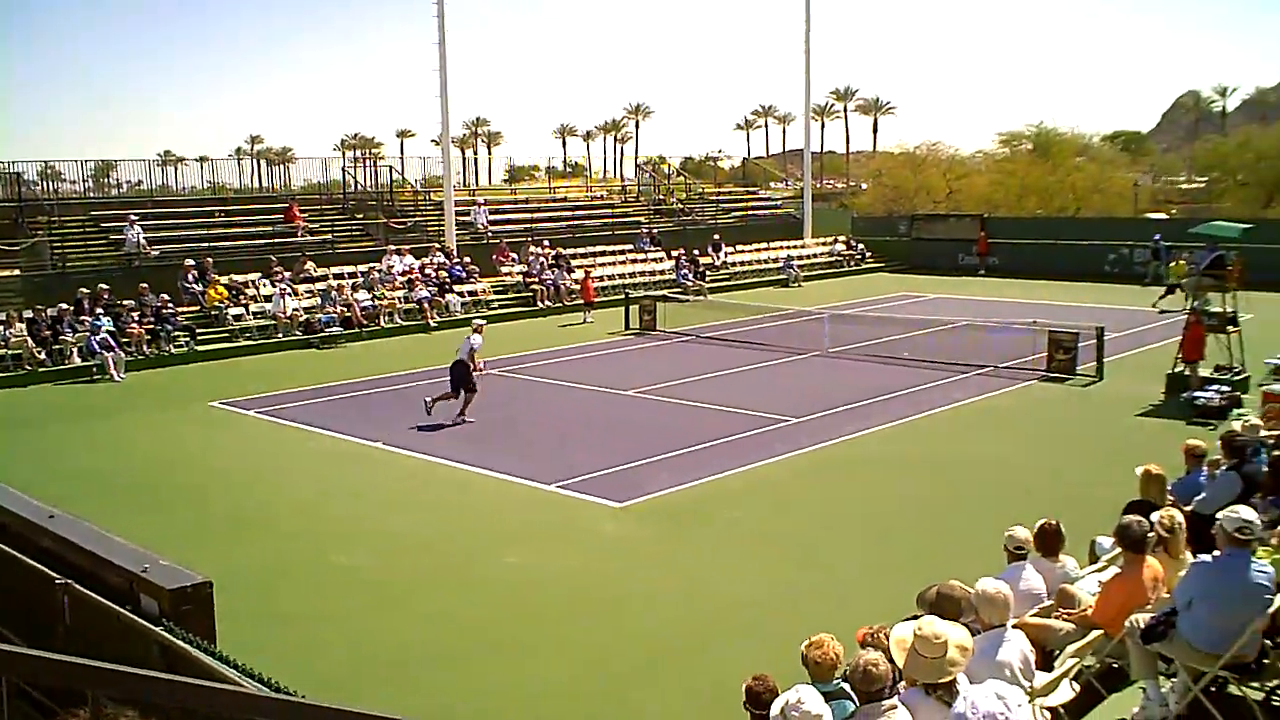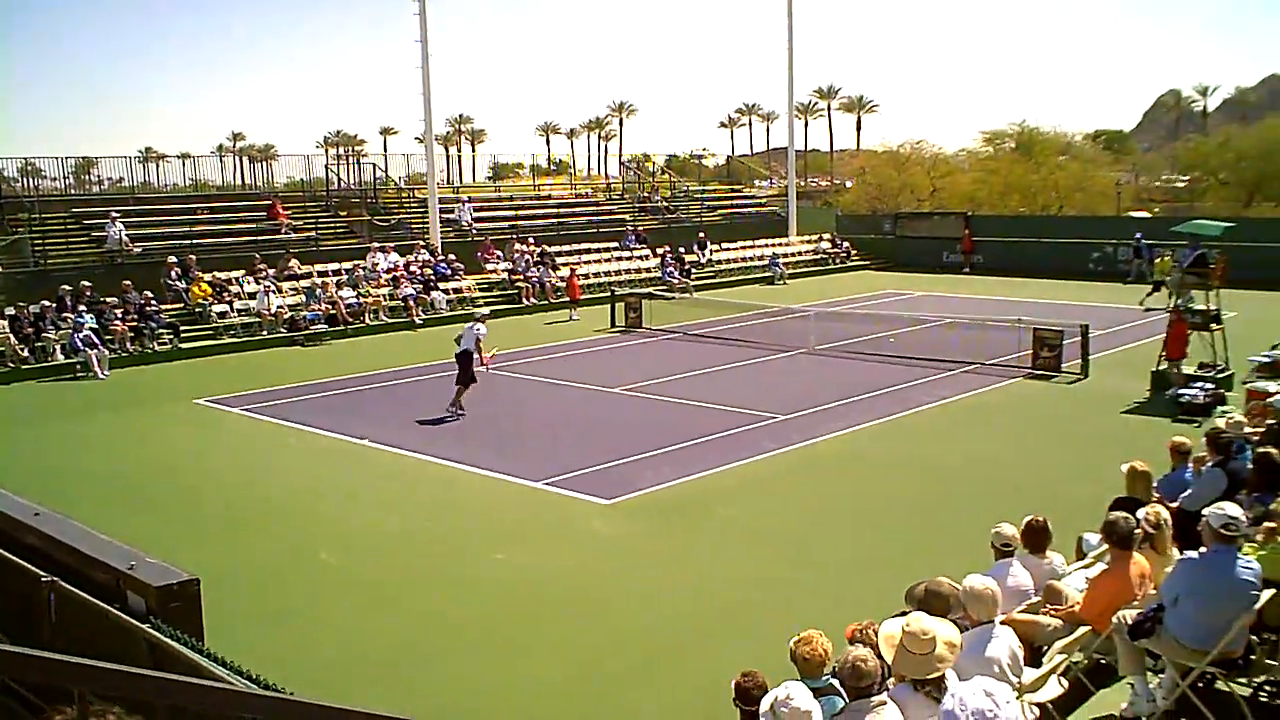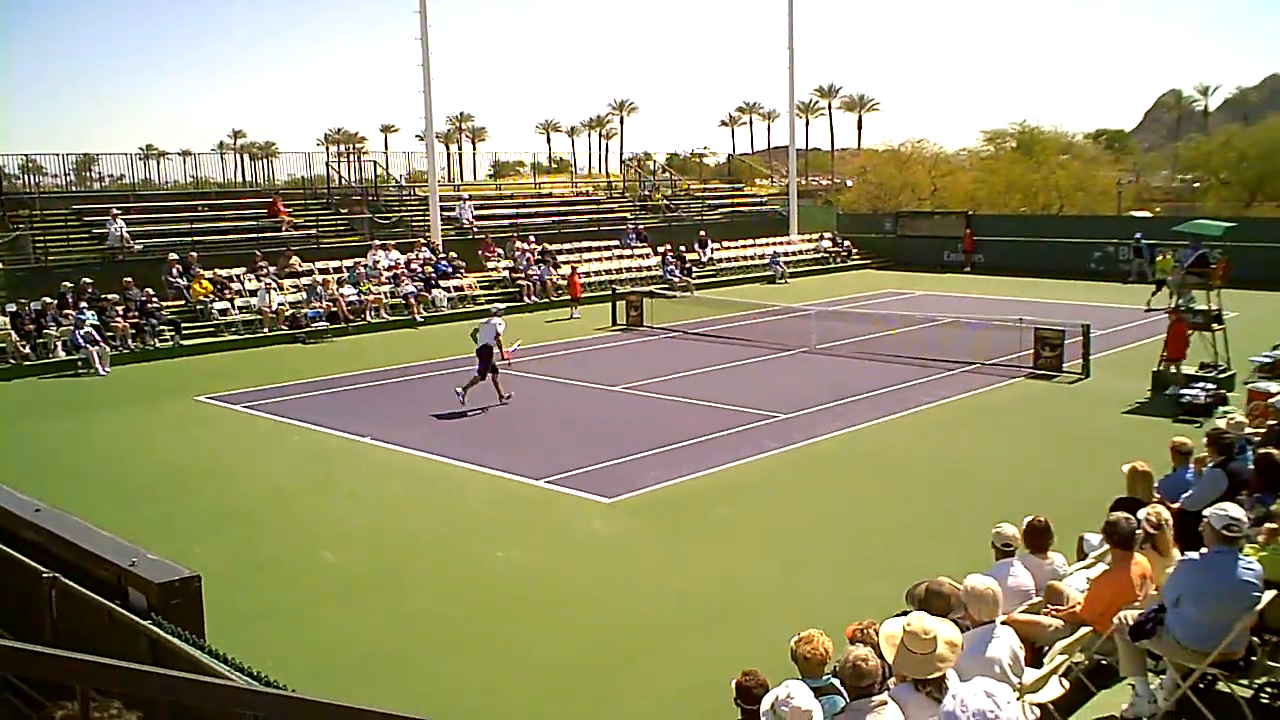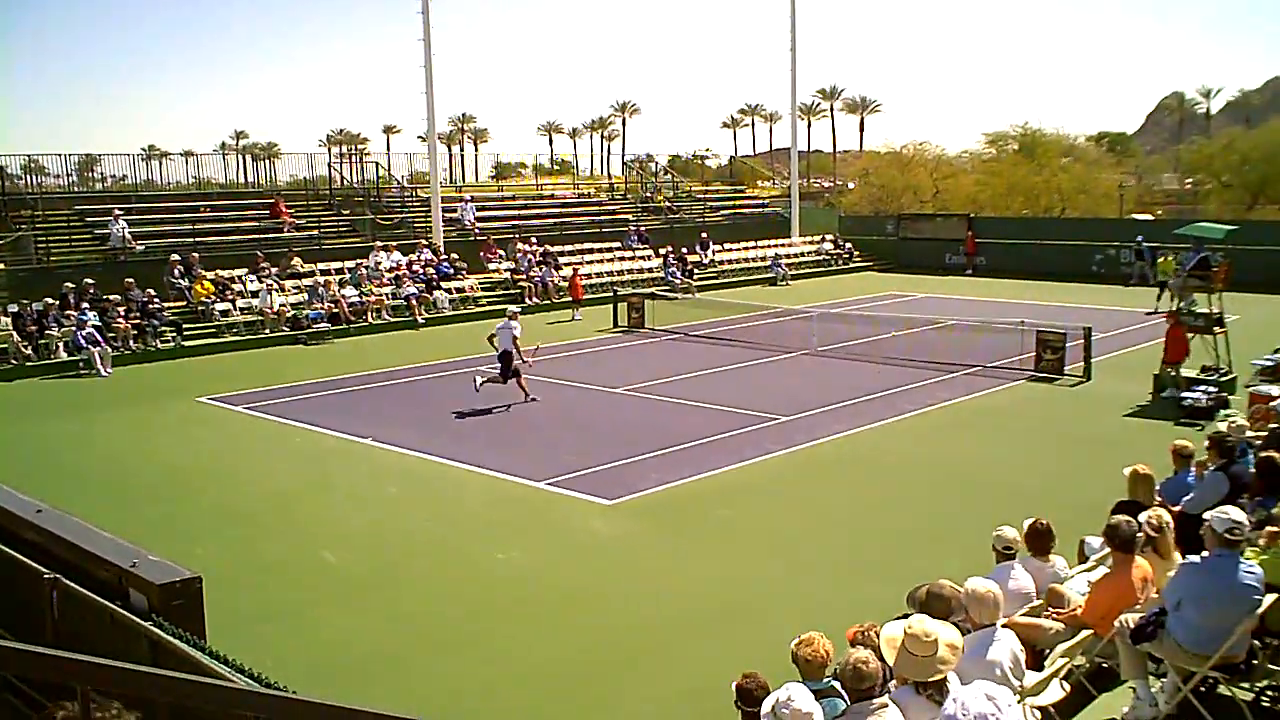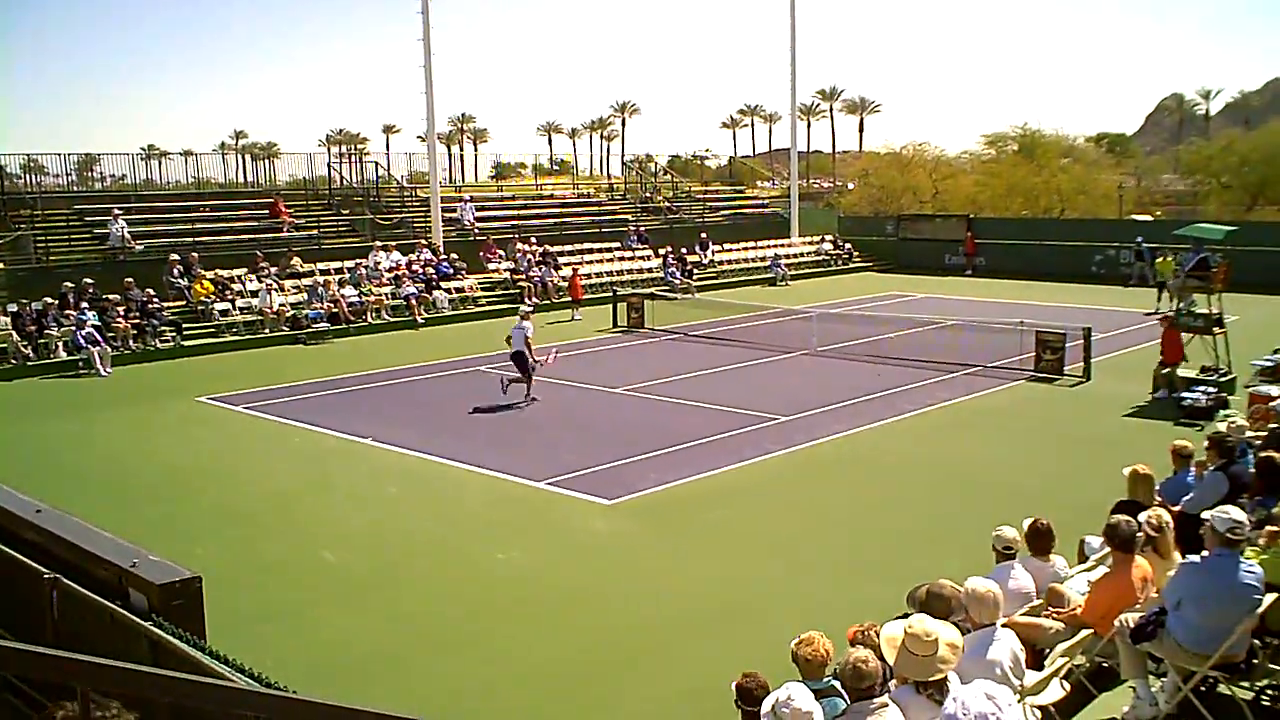
dt=0.1s
person 1, frame 1
left shoulder: (1206, 567)
right shoulder: (1267, 573)
left elbow: (1180, 603)
left hip: (1202, 651)
right hip: (1246, 653)
left knee: (1136, 624)
left ankle: (1156, 701)
right ankle: (1180, 695)
person 1, frame 2
left shoulder: (1191, 564)
right shoulder: (1254, 570)
left elbow: (1166, 598)
right elbow: (1234, 604)
left hip: (1189, 647)
right hip: (1232, 649)
left knee: (1122, 621)
left ankle: (1144, 697)
right ankle: (1168, 690)
person 1, frame 3
left shoulder: (1192, 565)
right shoulder: (1255, 571)
left elbow: (1167, 599)
right elbow: (1235, 606)
left hip: (1190, 648)
right hip: (1233, 650)
left knee: (1123, 622)
left ankle: (1144, 698)
right ankle: (1169, 691)
person 1, frame 4
left shoulder: (1193, 568)
right shoulder: (1256, 574)
left elbow: (1168, 603)
right elbow: (1237, 608)
left hip: (1189, 651)
right hip: (1234, 654)
left knee: (1124, 624)
left ankle: (1145, 701)
right ankle: (1169, 694)
person 1, frame 5
left shoulder: (1193, 568)
right shoulder: (1256, 574)
left elbow: (1168, 602)
right elbow: (1237, 609)
left hip: (1190, 650)
right hip: (1234, 653)
left knee: (1124, 624)
left ankle: (1145, 700)
right ankle: (1170, 693)
